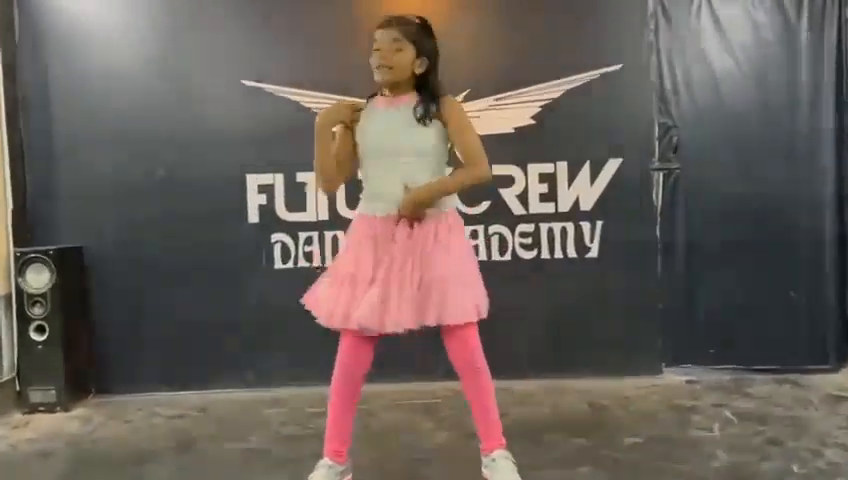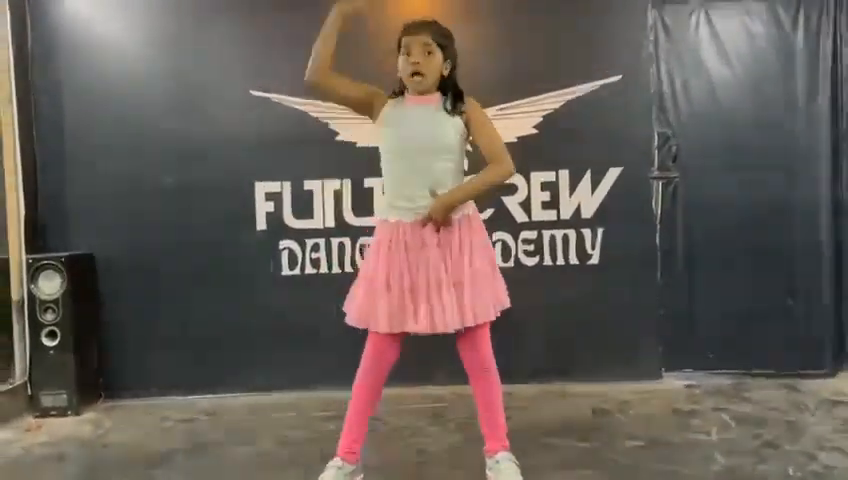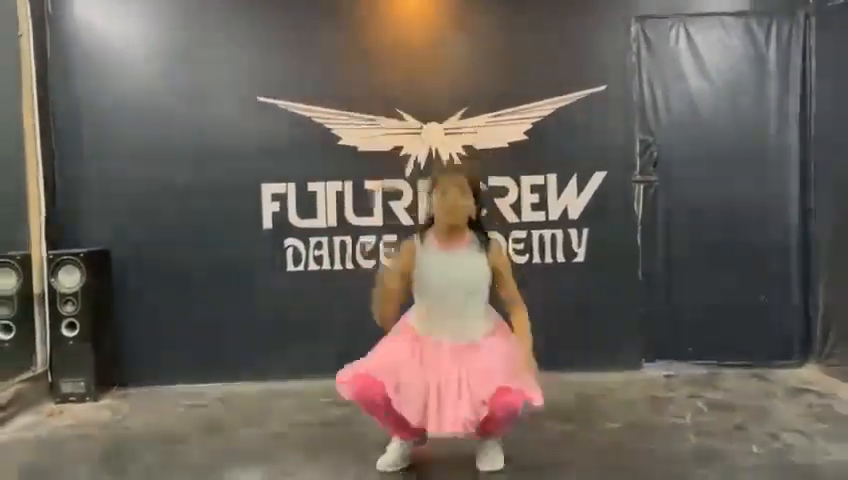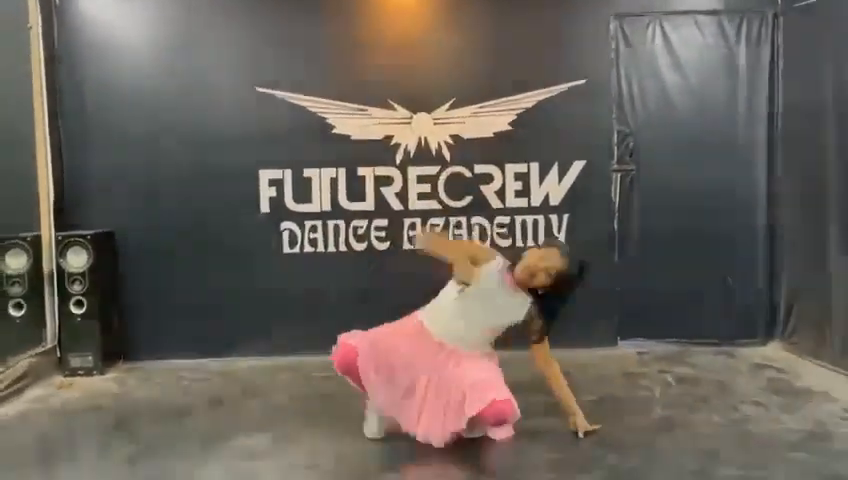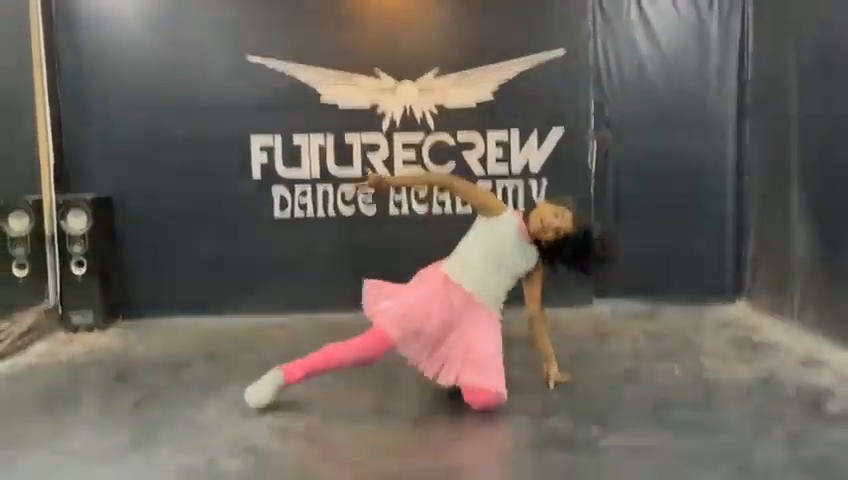
dt=0.3s
person 1, frame 1
left shoulder: (442, 108)
right shoulder: (359, 115)
left elbow: (479, 169)
right elbow: (329, 182)
left wrist: (426, 194)
right wrist: (324, 125)
left hip: (435, 235)
right hip: (374, 239)
left knee: (465, 351)
right knee: (352, 356)
person 1, frame 2
left shoulder: (464, 110)
right shoulder: (381, 106)
left elbow: (503, 167)
right elbow: (317, 77)
left wrist: (454, 200)
left hip: (455, 235)
right hip: (396, 238)
left knee: (477, 350)
right knee: (379, 355)
person 1, frame 3
left shoulder: (491, 251)
right shoulder: (413, 249)
left elbow: (516, 307)
right elbow: (385, 318)
left wrist: (524, 351)
right wrist: (387, 288)
left hip: (478, 343)
right hip: (420, 340)
left knee: (510, 401)
right knee: (358, 386)
left ankle: (489, 436)
right ankle: (408, 434)
person 1, frame 4
left shoulder: (532, 309)
right shoulder: (485, 259)
left elbow: (547, 364)
right elbow: (425, 240)
left wrist: (576, 415)
right wrist: (457, 261)
left hip: (466, 360)
right hip: (421, 337)
left knee: (503, 413)
right knee: (346, 355)
left ankle: (469, 418)
right ankle: (383, 407)
person 1, frame 5
left shoulder: (535, 261)
right shoulder: (498, 213)
left elbow: (535, 313)
right elbow: (448, 181)
left wrist: (550, 363)
right wrist: (392, 181)
left hip: (478, 316)
right hip: (441, 289)
left knee: (484, 399)
right knee: (373, 345)
left ankle: (456, 371)
right ankle: (283, 375)
